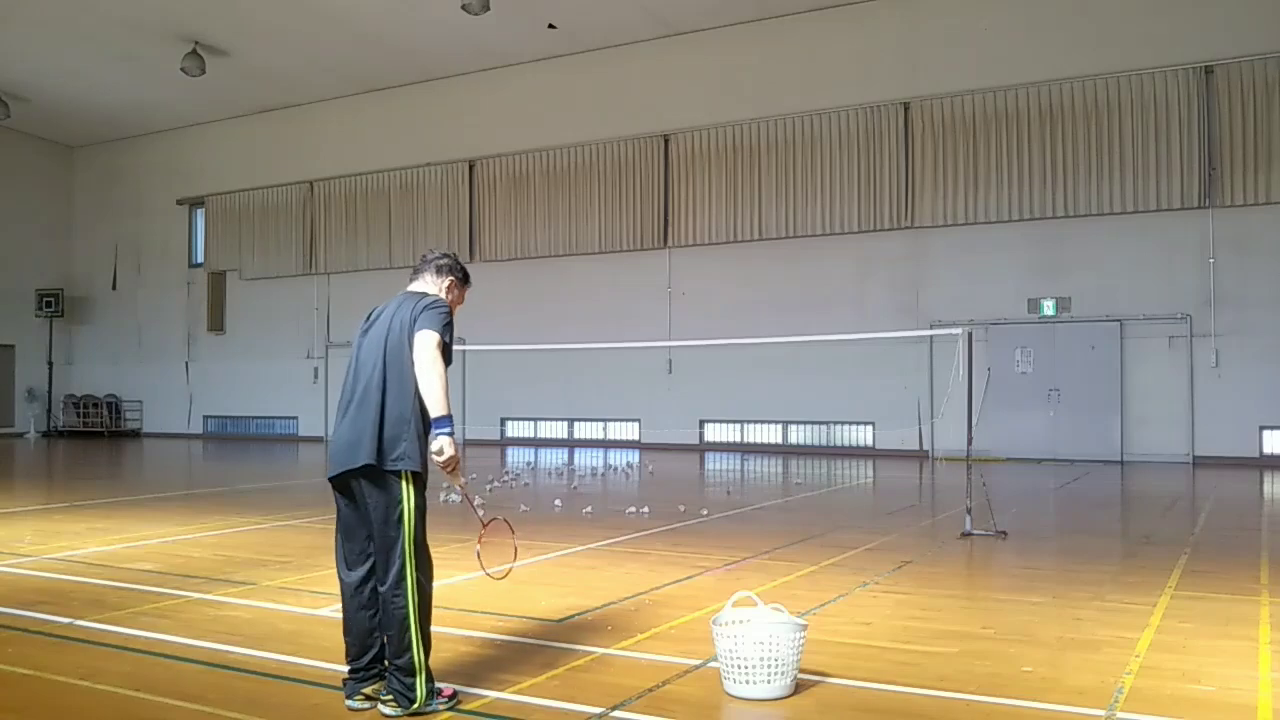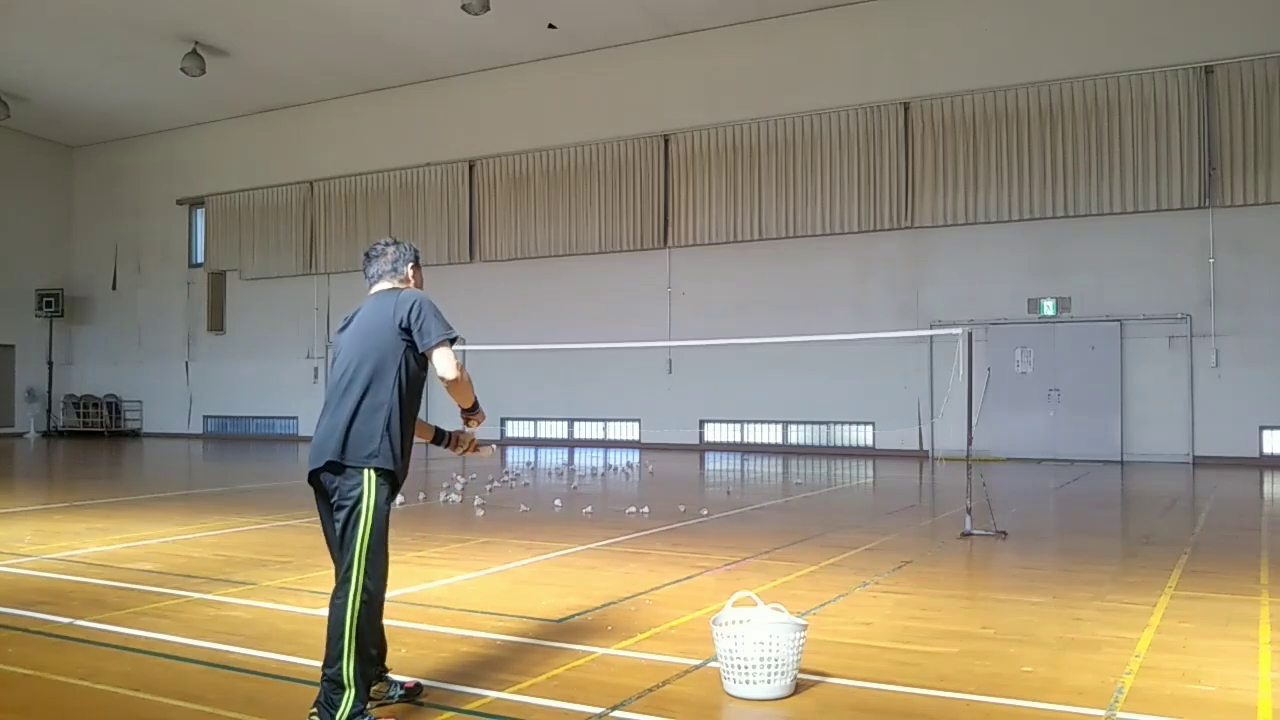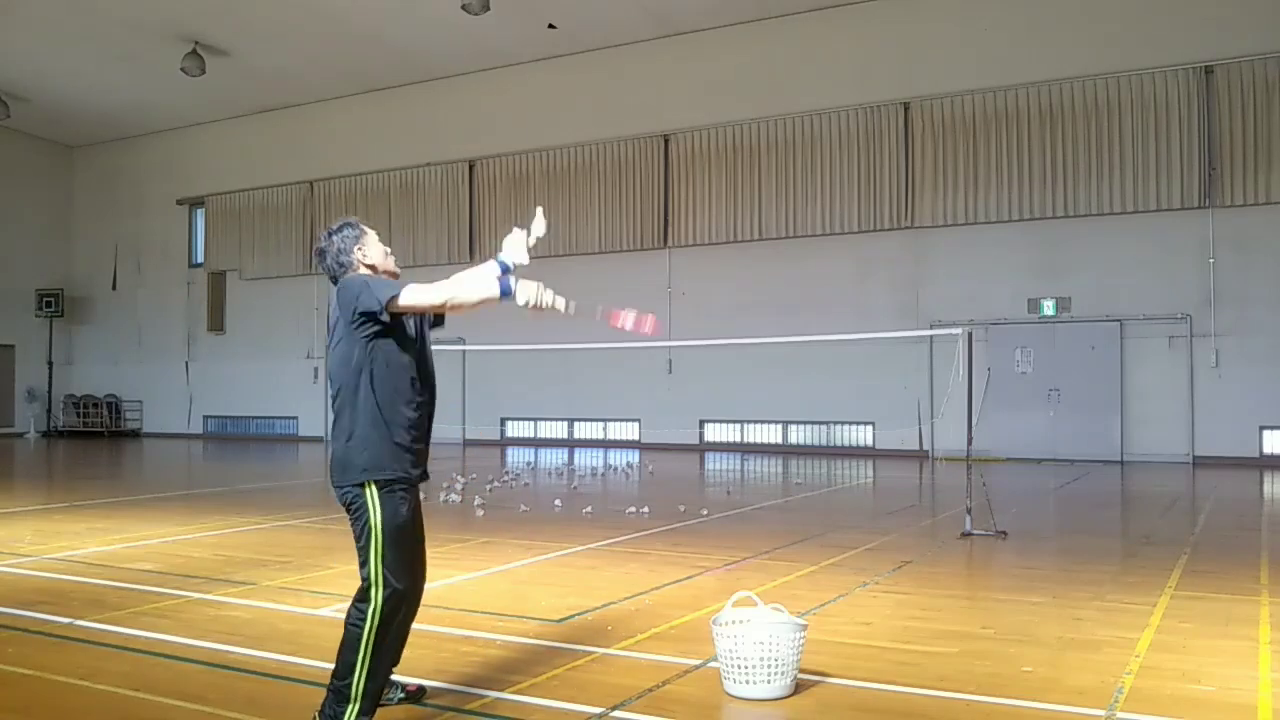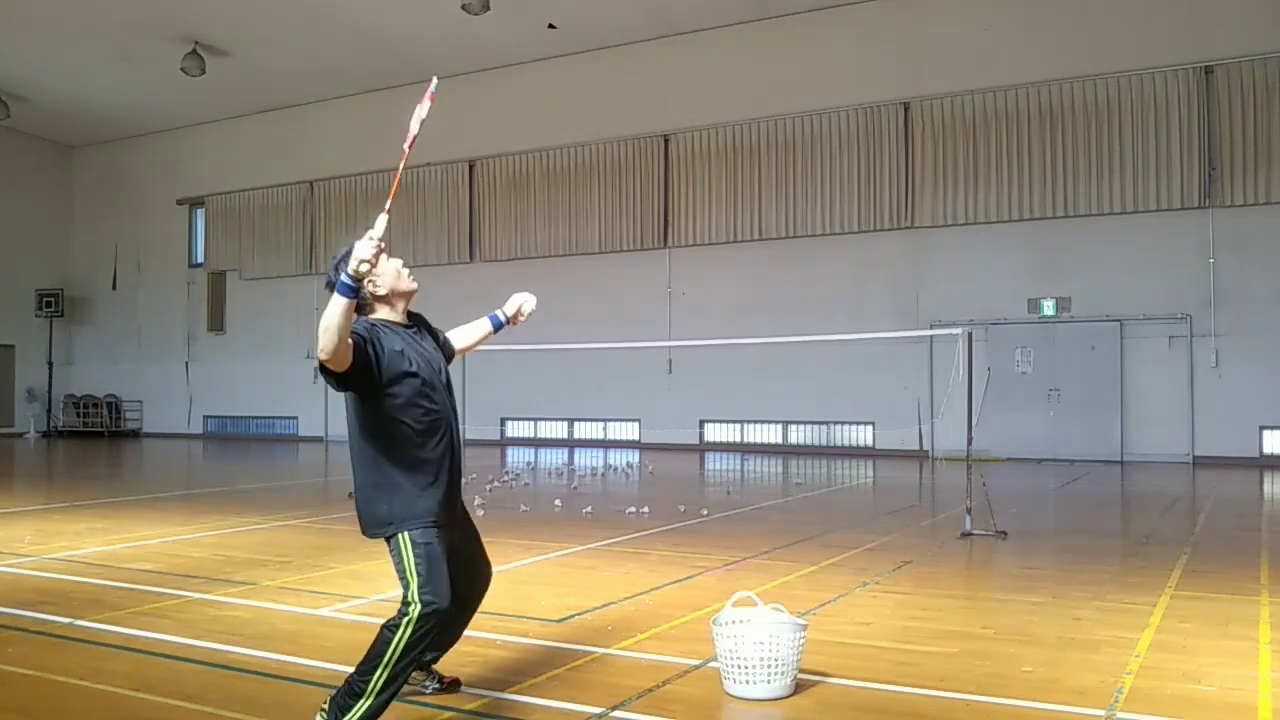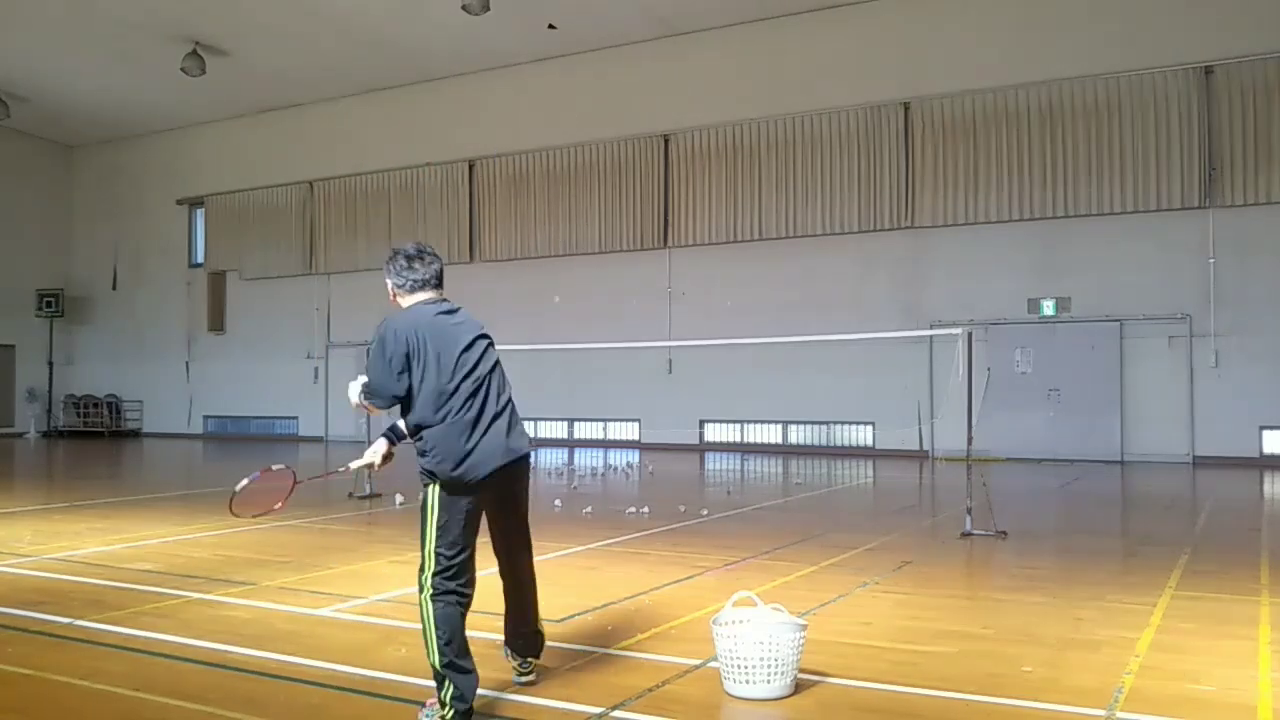
dt=0.7s
person 1, frame 1
left shoulder: (380, 315)
right shoulder: (432, 306)
right elbow: (426, 357)
right wrist: (443, 428)
left hip: (347, 454)
right hip: (389, 457)
left knee: (361, 572)
right knee: (405, 574)
left ankle: (364, 680)
person 1, frame 2
left shoulder: (354, 322)
right shoulder: (413, 303)
right elbow: (450, 372)
left wrist: (444, 437)
right wrist: (472, 411)
left hip: (330, 460)
right hip: (362, 464)
left knee: (361, 578)
right knee: (359, 582)
left ankle: (371, 679)
person 1, frame 3
left shoulder: (393, 305)
right shoulder: (357, 292)
left elbow: (445, 299)
right elbow: (428, 296)
left wrist: (504, 267)
right wrist: (508, 284)
left hip: (396, 470)
right hip: (374, 472)
left knee: (406, 586)
right knee: (385, 590)
person 1, frame 4
left shoulder: (416, 329)
right shoulder: (369, 340)
left elbow: (451, 343)
right elbow: (329, 352)
left wrist: (501, 317)
right wrist: (349, 278)
left hip: (441, 495)
right hip: (402, 502)
left knee: (472, 578)
right knee: (427, 603)
left ankle: (417, 666)
person 1, frame 5
left shoulder: (398, 328)
right shoulder: (467, 322)
left elbow: (382, 401)
left wrist: (362, 394)
right wrist: (391, 438)
left hip: (454, 466)
right hip: (509, 453)
left knee: (444, 583)
right knee: (514, 557)
right ankle: (525, 653)
